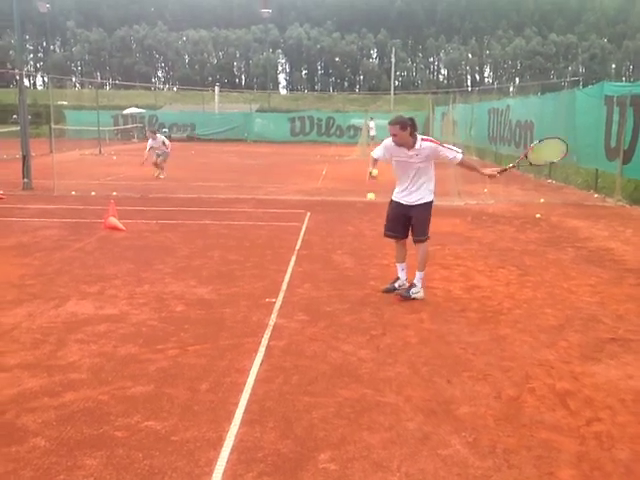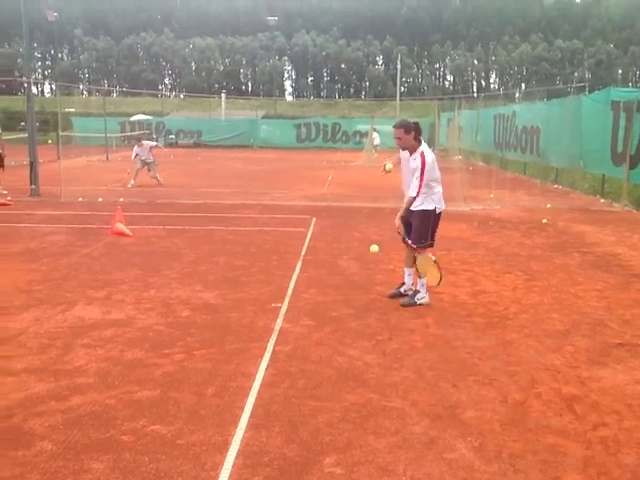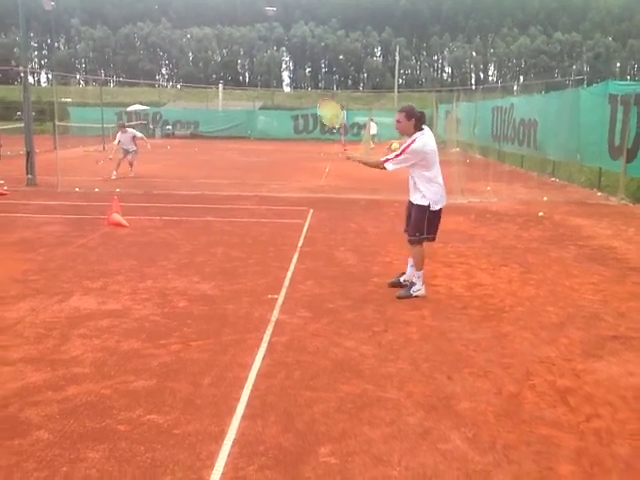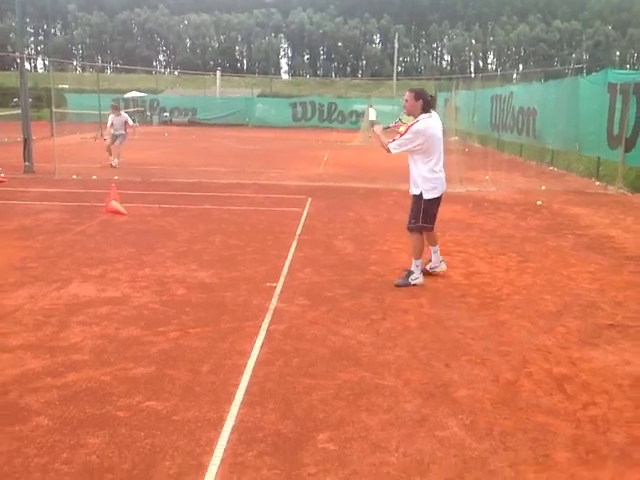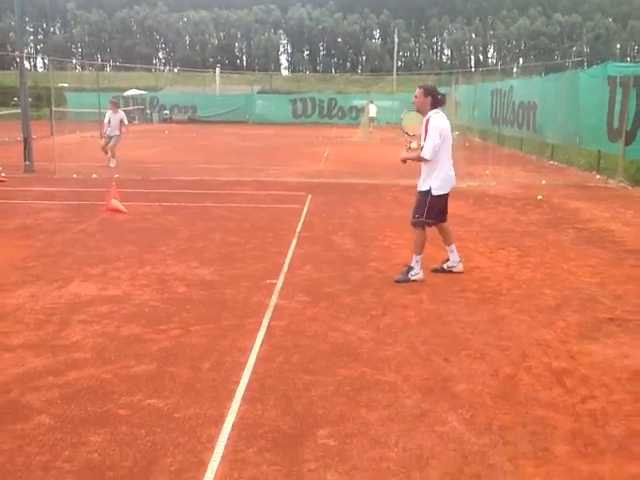
dt=0.2s
person 1, frame 1
left shoulder: (429, 146)
right shoulder: (389, 144)
left elbow: (458, 158)
right elbow: (375, 154)
left wrist: (482, 171)
right wrist: (372, 168)
left hip: (422, 199)
right hip: (400, 198)
left knee: (420, 240)
right knee: (399, 238)
left ankle: (417, 285)
right ankle: (401, 279)
person 1, frame 2
left shoulder: (424, 159)
right shoulder: (405, 148)
left elbow: (415, 193)
left wrist: (400, 216)
left hip: (427, 206)
right hip: (411, 204)
left knee: (420, 246)
right knee: (409, 244)
left ankle: (421, 292)
right ankle: (408, 284)
person 1, frame 3
left shoulder: (415, 145)
right shoulder: (424, 131)
left elbow: (384, 164)
left wrist: (358, 159)
right wrist: (398, 147)
left hip: (427, 199)
right hip: (419, 196)
left knee: (415, 240)
right knee: (413, 237)
left ankle: (418, 285)
right ankle: (409, 275)
person 1, frame 4
left shoulder: (418, 128)
right shoulder: (432, 117)
left elbow: (390, 147)
left wrist: (378, 132)
right wrist: (403, 128)
left hip: (426, 186)
right hip: (430, 182)
left knee: (416, 228)
right knee: (424, 226)
left ankle: (416, 273)
right ankle: (436, 262)
person 1, frame 5
left shoulder: (432, 121)
right shoulder: (438, 117)
left elbow: (427, 155)
left wrist: (407, 155)
right wrist: (415, 148)
left hip: (434, 182)
right hip: (441, 179)
left knee: (419, 223)
right knee: (439, 221)
left ankle: (415, 269)
right ankle: (454, 261)
